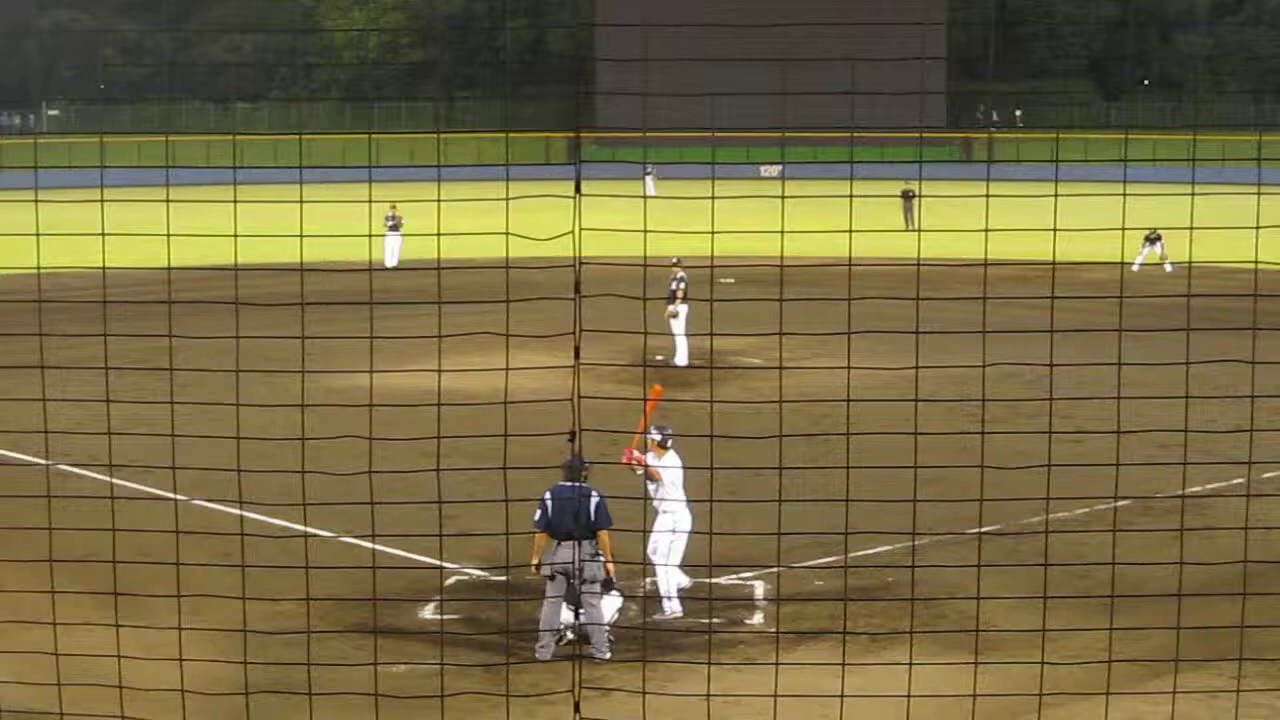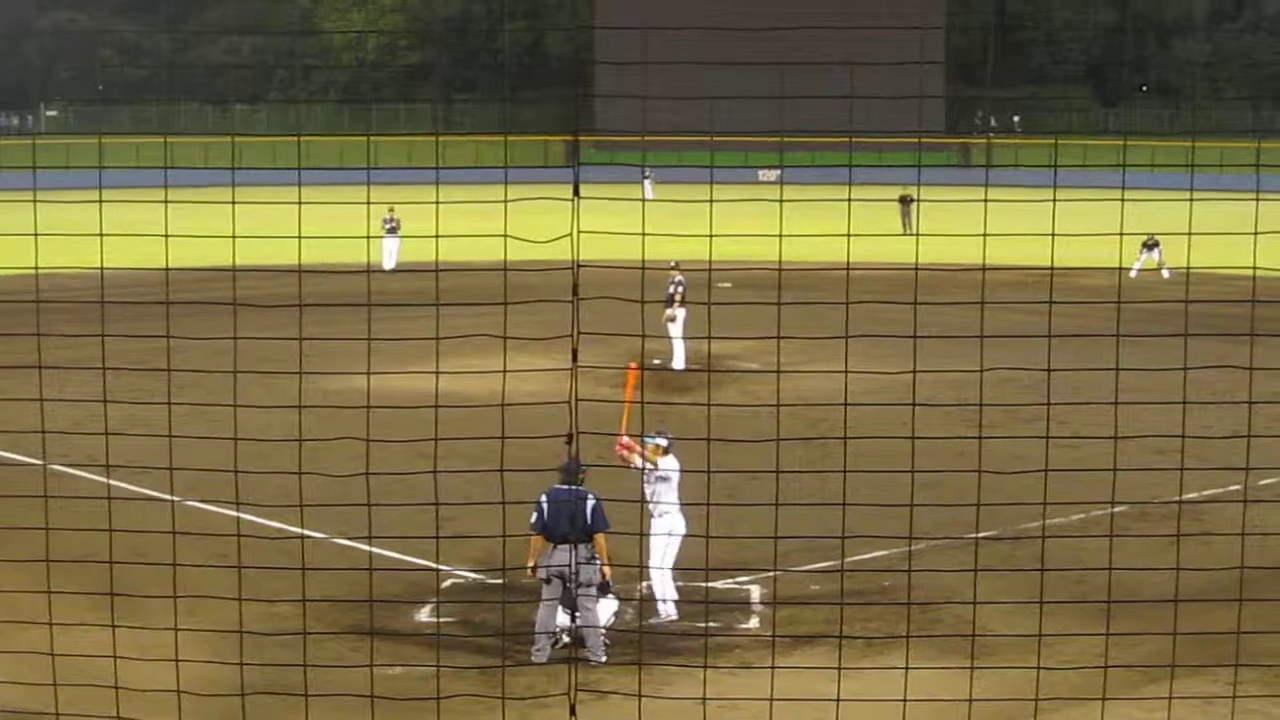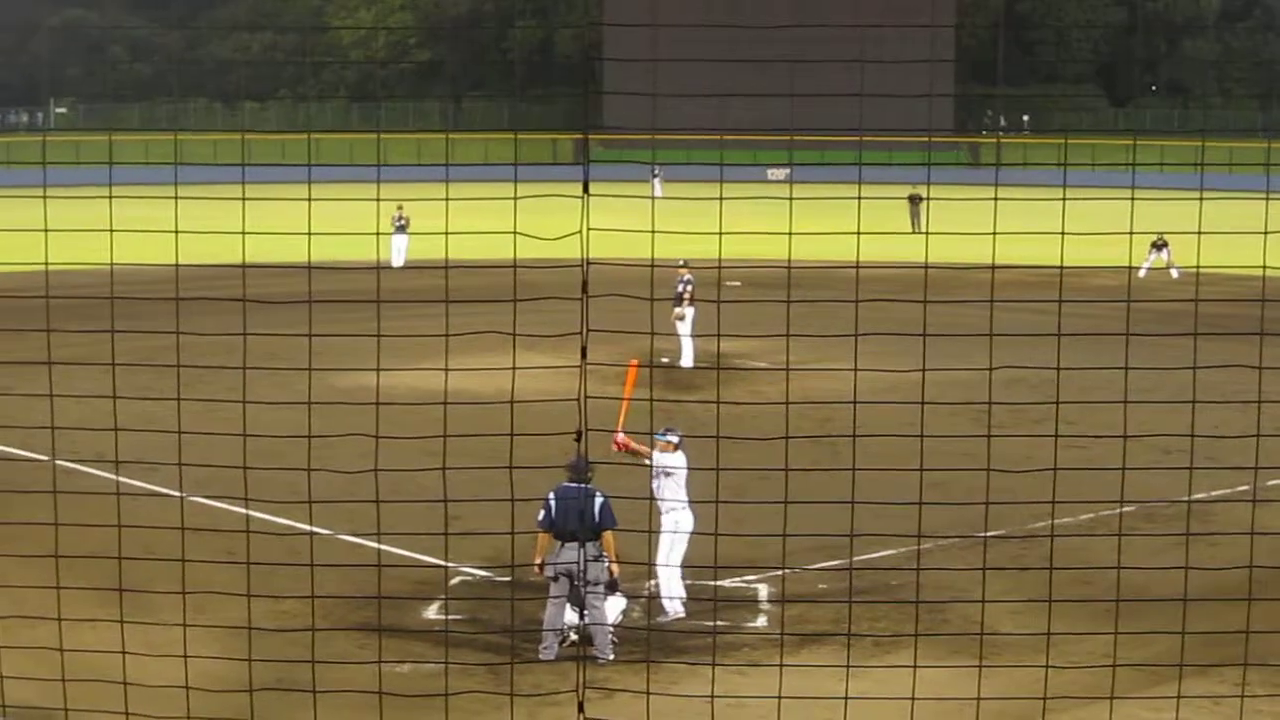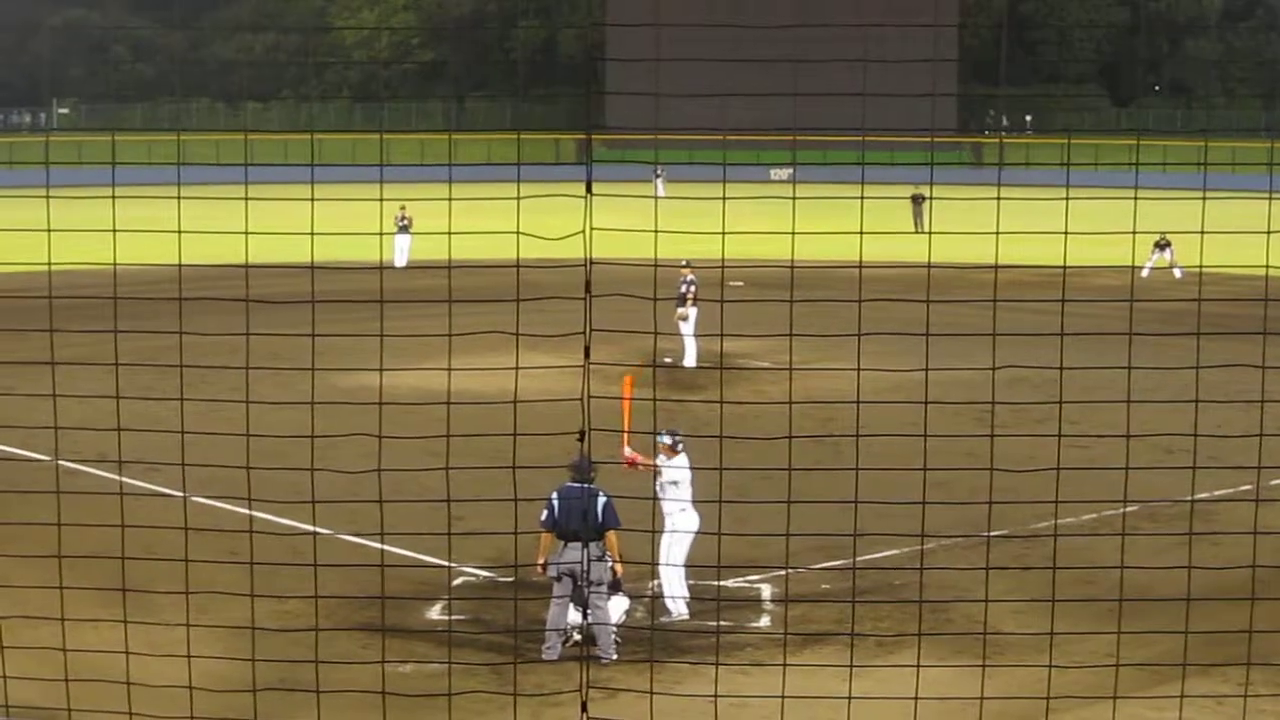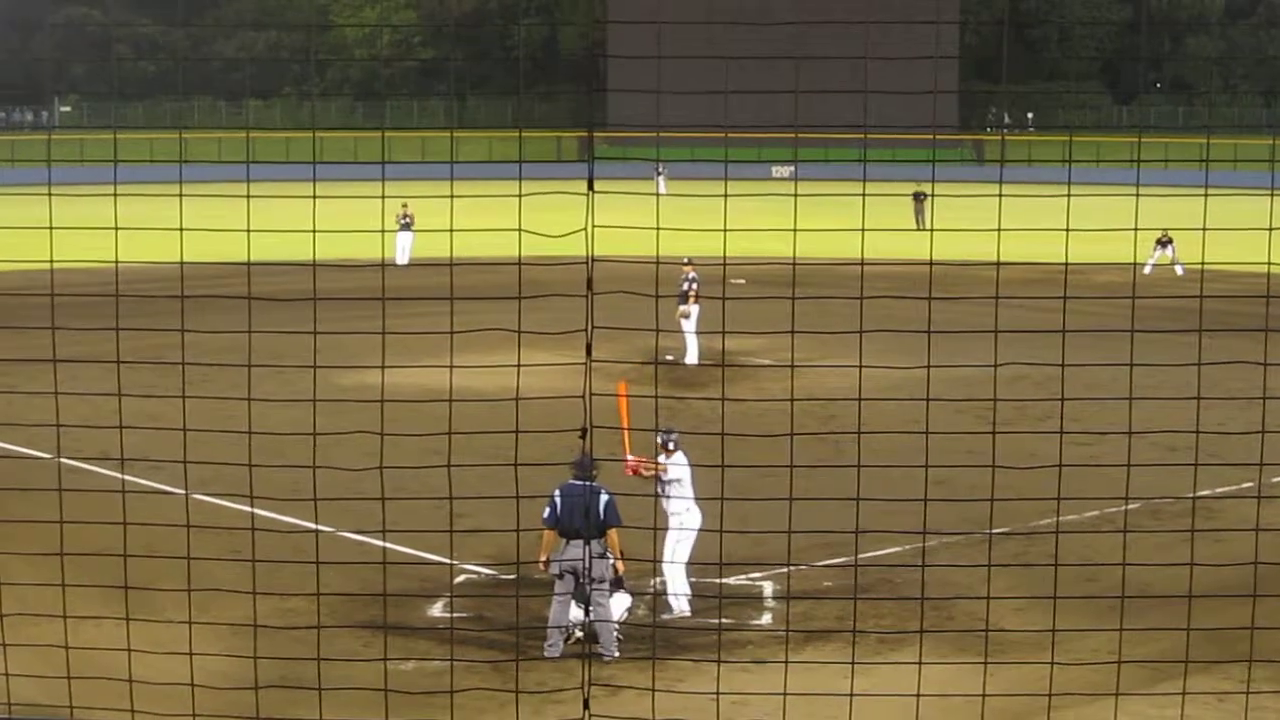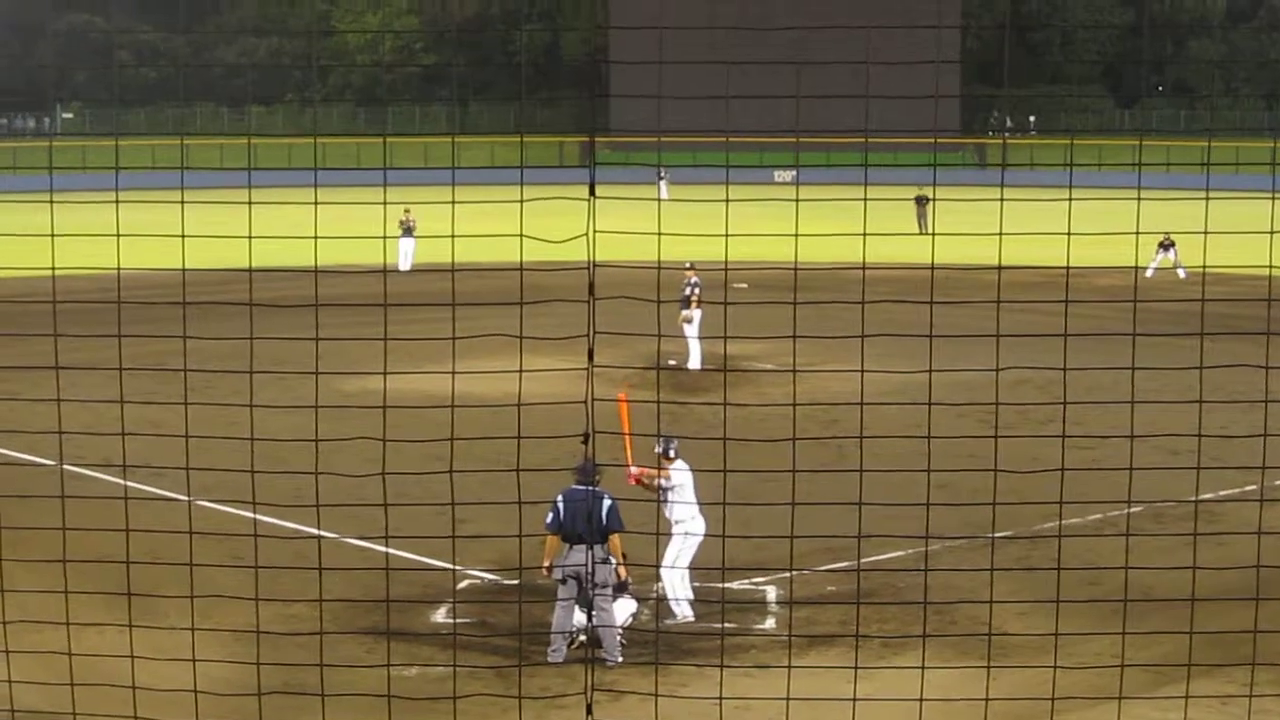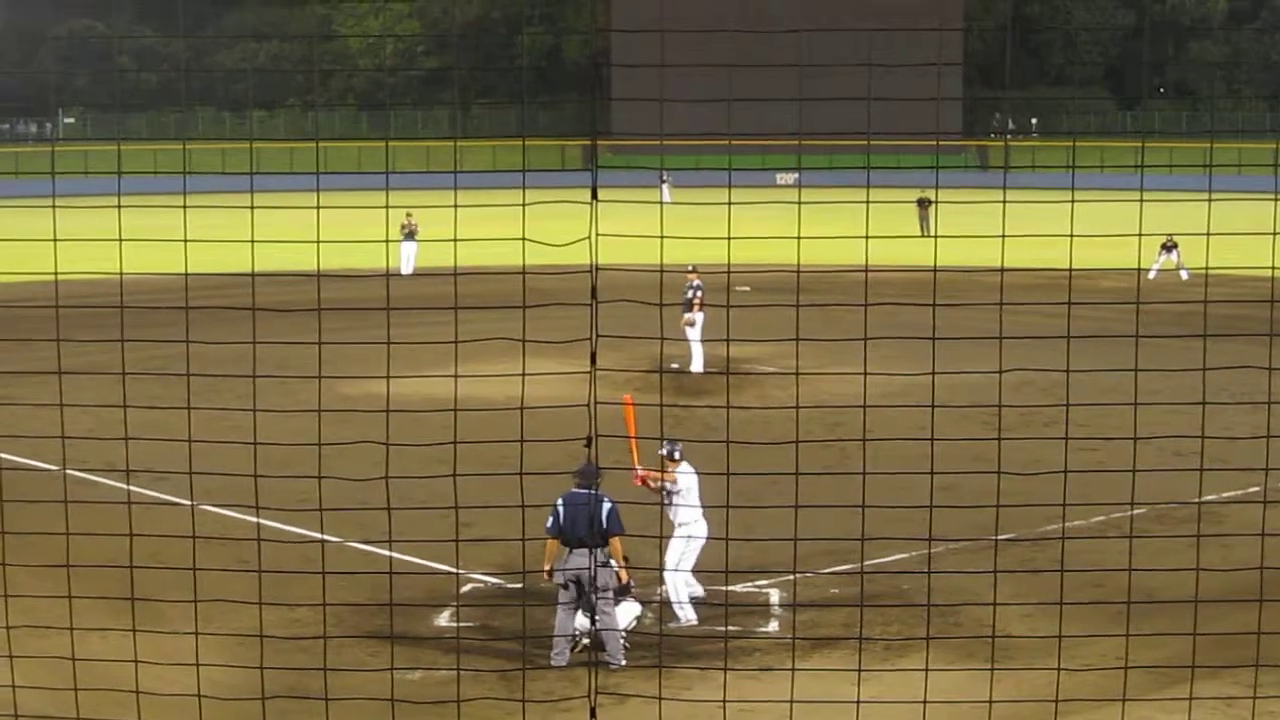
dt=0.3s
person 1, frame 1
left shoulder: (550, 494)
right shoulder: (593, 495)
left elbow: (540, 531)
right elbow: (602, 532)
left wrist: (535, 557)
right wrist: (608, 559)
left hip: (558, 552)
right hip: (586, 553)
left knee: (552, 601)
right knee: (592, 603)
left ankle: (544, 650)
right ankle: (600, 650)
person 1, frame 2
left shoulder: (546, 497)
right shoulder: (589, 499)
left elbow: (536, 533)
right elbow: (598, 535)
left wrist: (532, 560)
right wrist: (604, 563)
left hip: (554, 556)
right hip: (582, 556)
left knee: (548, 605)
right knee: (588, 606)
left ankle: (540, 653)
right ankle: (596, 654)
person 1, frame 3
left shoulder: (554, 495)
right shoulder: (597, 497)
left elbow: (544, 531)
right elbow: (607, 532)
left wrist: (539, 557)
right wrist: (612, 560)
left hip: (562, 554)
right hip: (590, 554)
left knee: (555, 602)
right knee: (595, 604)
left ankle: (548, 650)
right ankle: (603, 652)
person 1, frame 4
left shoulder: (557, 495)
right shoulder: (600, 497)
left elbow: (547, 531)
right elbow: (610, 533)
left wrist: (542, 557)
right wrist: (616, 560)
left hip: (566, 554)
right hip: (593, 555)
left knee: (559, 603)
right knee: (599, 604)
left ankle: (551, 651)
right ankle: (607, 652)
person 1, frame 5
left shoulder: (560, 493)
right shoulder: (602, 495)
left elbow: (549, 528)
right elbow: (611, 530)
left wrist: (544, 555)
right wrist: (617, 558)
left hip: (567, 551)
right hip: (594, 552)
left knee: (560, 600)
right knee: (600, 601)
left ankle: (552, 648)
right ankle: (608, 649)
person 1, frame 6
left shoulder: (562, 498)
right shoulder: (605, 500)
left elbow: (552, 534)
right elbow: (613, 536)
left wrist: (547, 560)
right wrist: (620, 563)
left hip: (570, 556)
right hip: (597, 557)
left knee: (564, 605)
right knee: (603, 607)
left ankle: (556, 654)
right ankle: (612, 655)
person 1, frame 7
left shoulder: (562, 502)
right shoulder: (605, 503)
left elbow: (553, 538)
right elbow: (614, 539)
left wrist: (548, 564)
right wrist: (621, 567)
left hip: (570, 560)
right hip: (597, 562)
left knee: (566, 609)
right knee: (606, 610)
left ankle: (559, 657)
right ankle: (615, 658)
person 2, frame 1
left shoulder: (672, 461)
right shoulder: (652, 457)
left elbow: (659, 477)
right elbow: (639, 469)
left wrist: (642, 461)
right wrist: (632, 460)
left hip: (676, 517)
right hip: (664, 515)
left knee: (665, 562)
right knee: (653, 552)
left ankle: (672, 608)
right ankle: (679, 581)
person 2, frame 2
left shoulder: (671, 463)
right shoulder: (649, 459)
left elbow: (655, 463)
right elbow: (632, 459)
left wrist: (633, 446)
right wrist: (623, 450)
left hip: (669, 521)
right hip: (658, 519)
left knee: (659, 566)
right knee: (658, 564)
left ankle: (668, 611)
right ankle: (669, 598)
person 2, frame 3
left shoulder: (676, 460)
right shoulder: (666, 456)
left elbow: (649, 454)
right elbow: (644, 454)
left wrist: (627, 442)
right wrist: (624, 446)
left hip: (677, 518)
right hip: (672, 516)
left knee: (665, 564)
right knee: (671, 561)
left ankle: (674, 609)
right ankle: (678, 598)
person 2, frame 4
left shoulder: (680, 465)
right shoulder: (669, 458)
left elbow: (657, 468)
right elbow: (650, 465)
left wrist: (634, 456)
right wrist: (633, 460)
left hip: (679, 519)
right hip: (682, 517)
left knee: (668, 565)
right knee: (676, 562)
left ankle: (679, 610)
right ankle: (681, 597)
person 2, frame 5
left shoulder: (679, 463)
right shoulder: (664, 459)
left elbow: (660, 468)
right elbow: (652, 474)
left wrist: (637, 462)
right wrist: (637, 470)
left hip: (684, 518)
right hip: (680, 517)
left knee: (670, 562)
right knee: (676, 559)
left ankle: (680, 607)
right ankle: (683, 594)
person 2, frame 6
left shoulder: (681, 470)
right shoulder: (667, 469)
left elbow: (662, 475)
right elbow: (655, 487)
left wrist: (640, 471)
right wrist: (640, 480)
left hip: (689, 526)
right hip: (682, 525)
left knee: (669, 569)
right knee: (677, 564)
left ankle: (684, 612)
right ankle: (685, 597)
person 2, frame 7
left shoulder: (686, 472)
right shoulder: (671, 471)
left elbow: (670, 478)
right elbow: (659, 488)
left wrist: (646, 473)
right wrist: (645, 480)
left hip: (691, 529)
right hip: (683, 528)
left knee: (672, 572)
right knee: (672, 563)
left ankle: (687, 616)
right ankle: (694, 591)
